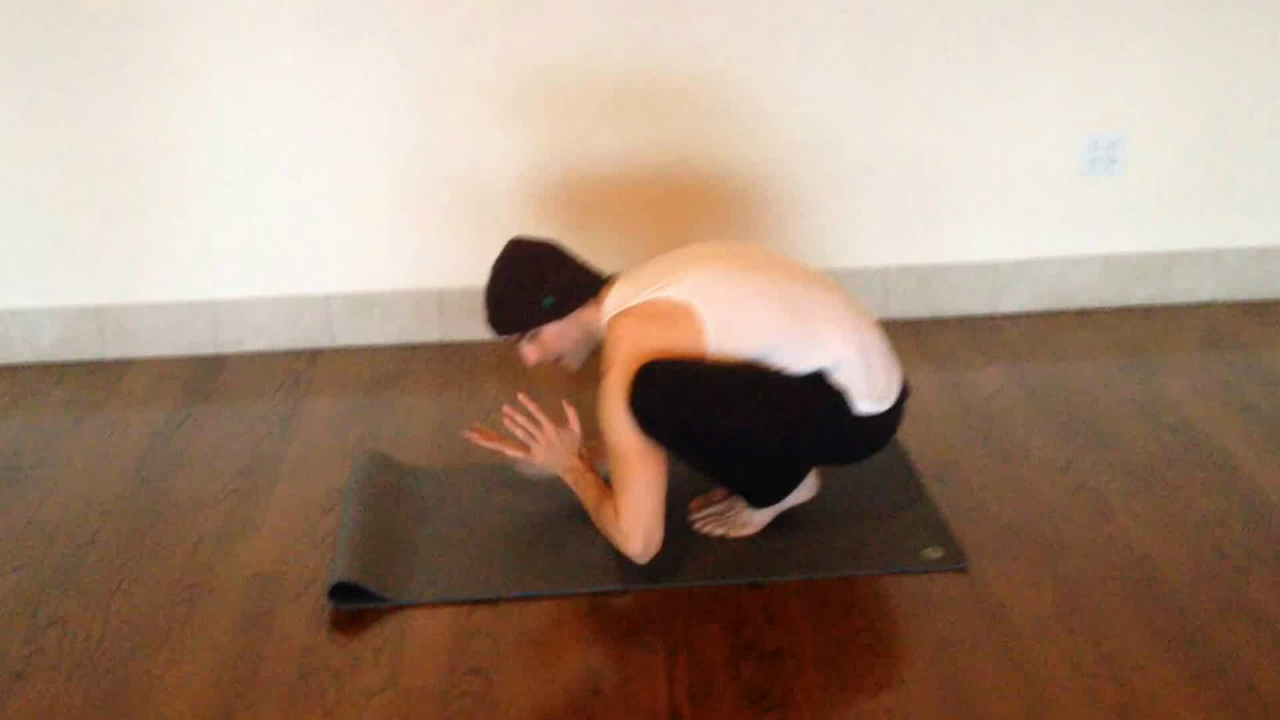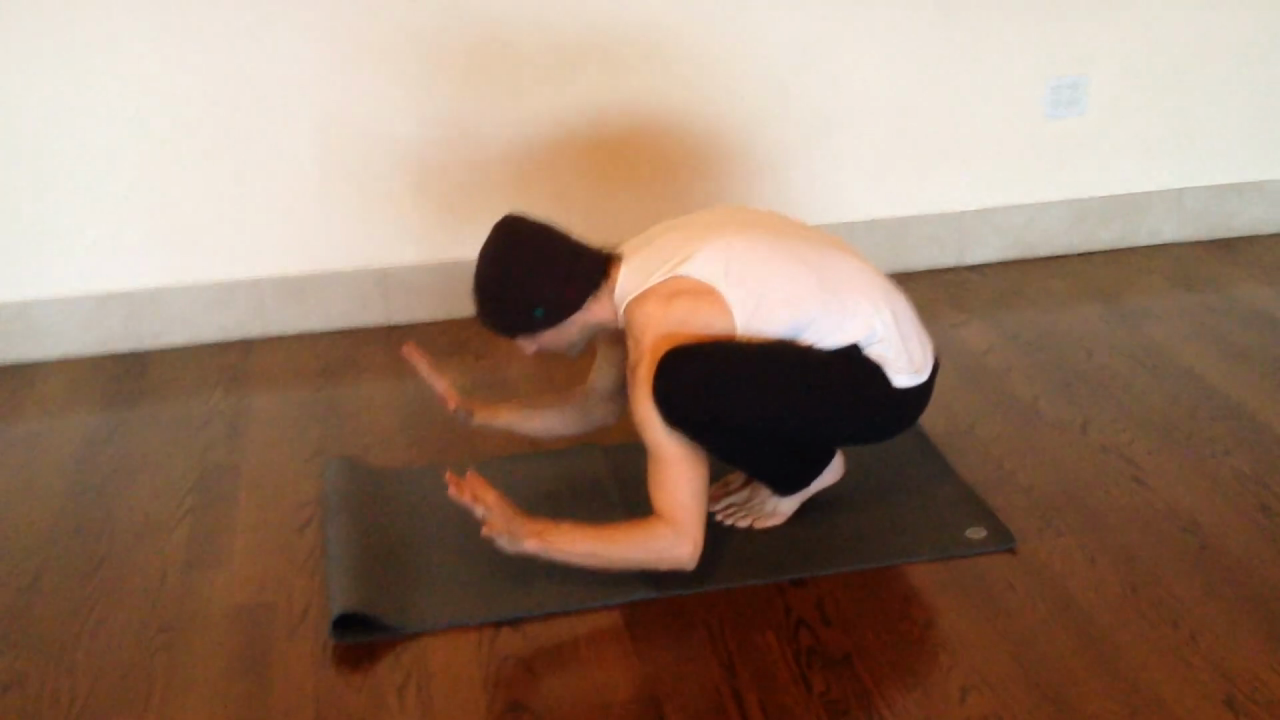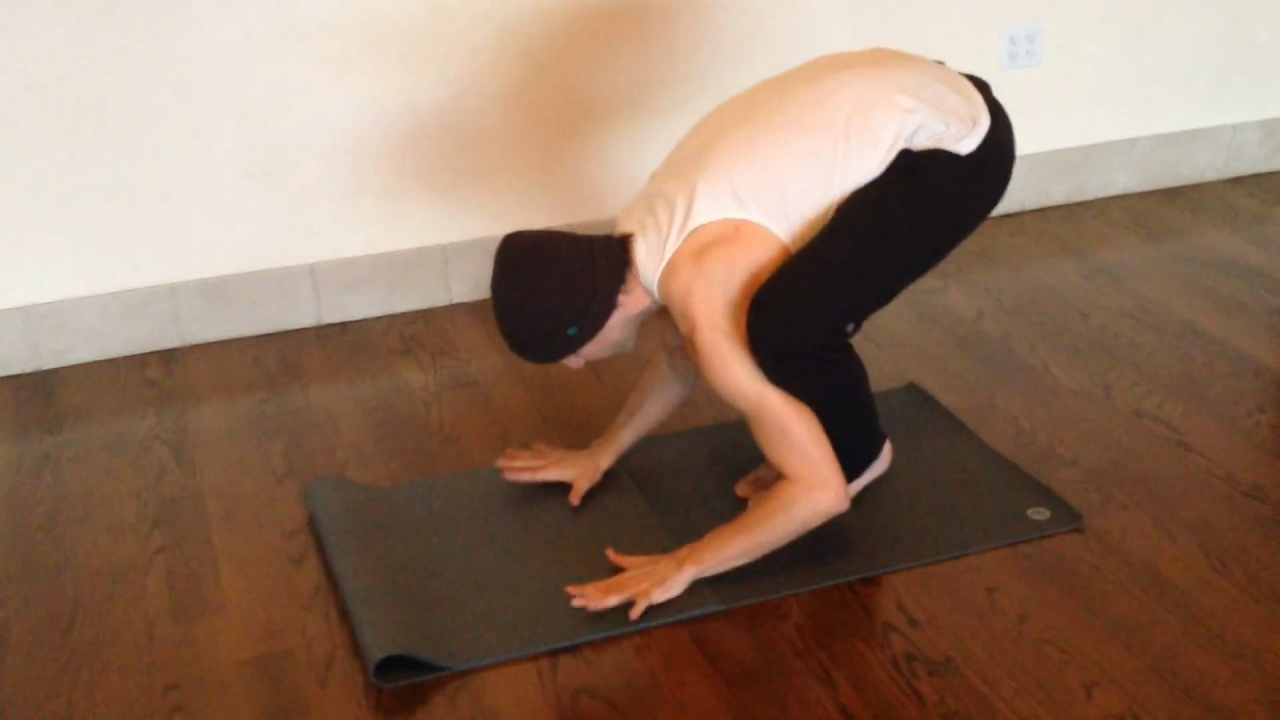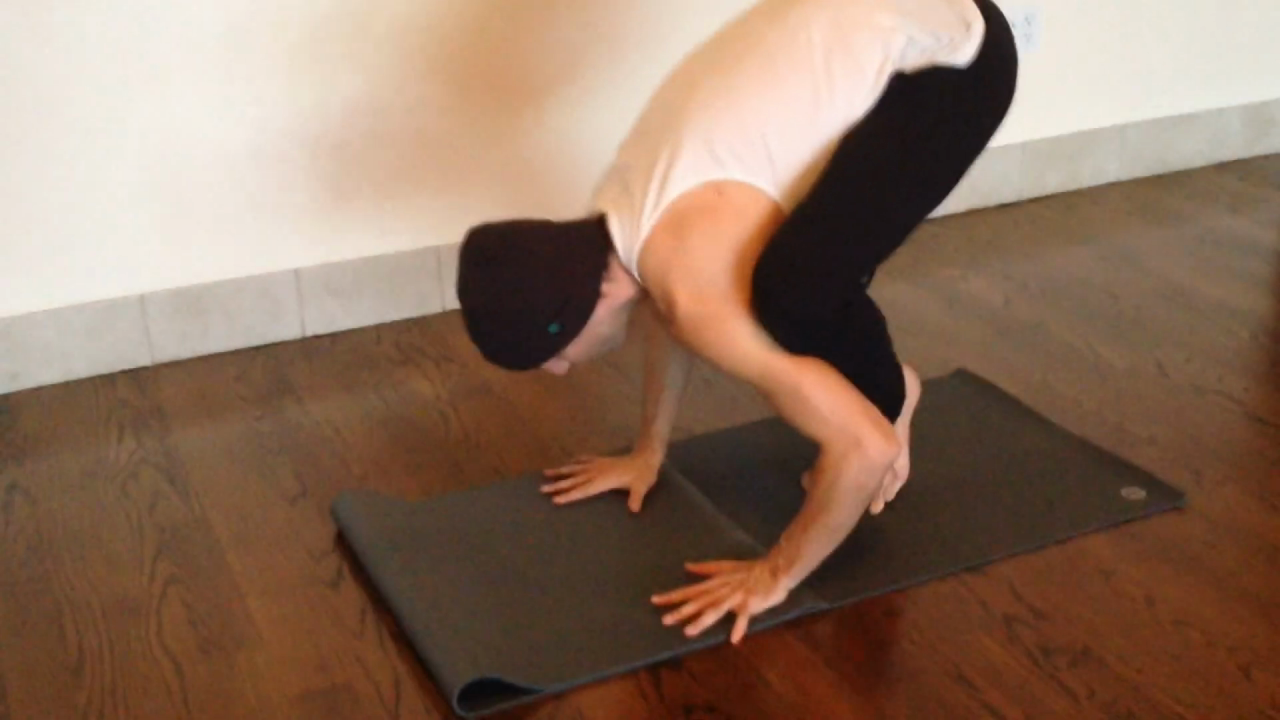
dt=1s
person 1, frame 1
left shoulder: (629, 363)
right shoulder: (632, 297)
left elbow: (639, 542)
right elbow: (641, 434)
left hip: (857, 410)
right hip: (850, 360)
left knee: (657, 392)
left ankle: (779, 489)
right ankle: (771, 472)
person 1, frame 2
left shoulder: (658, 340)
right shoulder: (627, 274)
left elbow: (680, 543)
right elbow: (599, 402)
left wrist: (530, 535)
right wrist: (481, 413)
left hip: (888, 380)
right hip: (859, 329)
left knee: (682, 383)
left ankle: (804, 472)
right ankle: (789, 453)
person 1, frame 3
left shoulder: (707, 303)
right shoulder: (639, 236)
left elbow: (822, 491)
right elbow: (680, 355)
left wrist: (682, 567)
right wrist: (602, 453)
left hip: (956, 142)
right hip: (889, 97)
left knee: (785, 325)
left ankle: (859, 455)
right ankle: (825, 436)
person 1, frame 4
left shoulder: (694, 285)
right shoulder: (618, 211)
left elbow: (867, 447)
left wrist: (777, 573)
right wrist: (649, 451)
left hip: (954, 55)
left knee: (796, 289)
left ankle: (886, 396)
right ankle: (869, 393)
